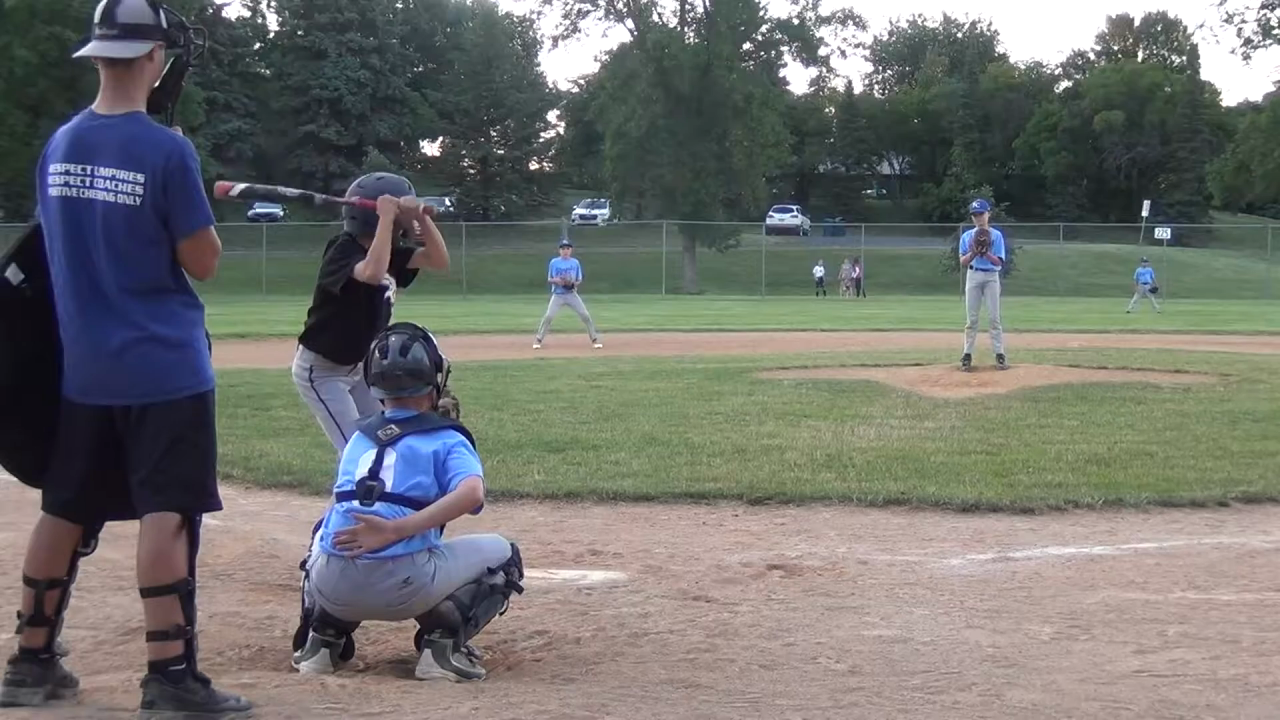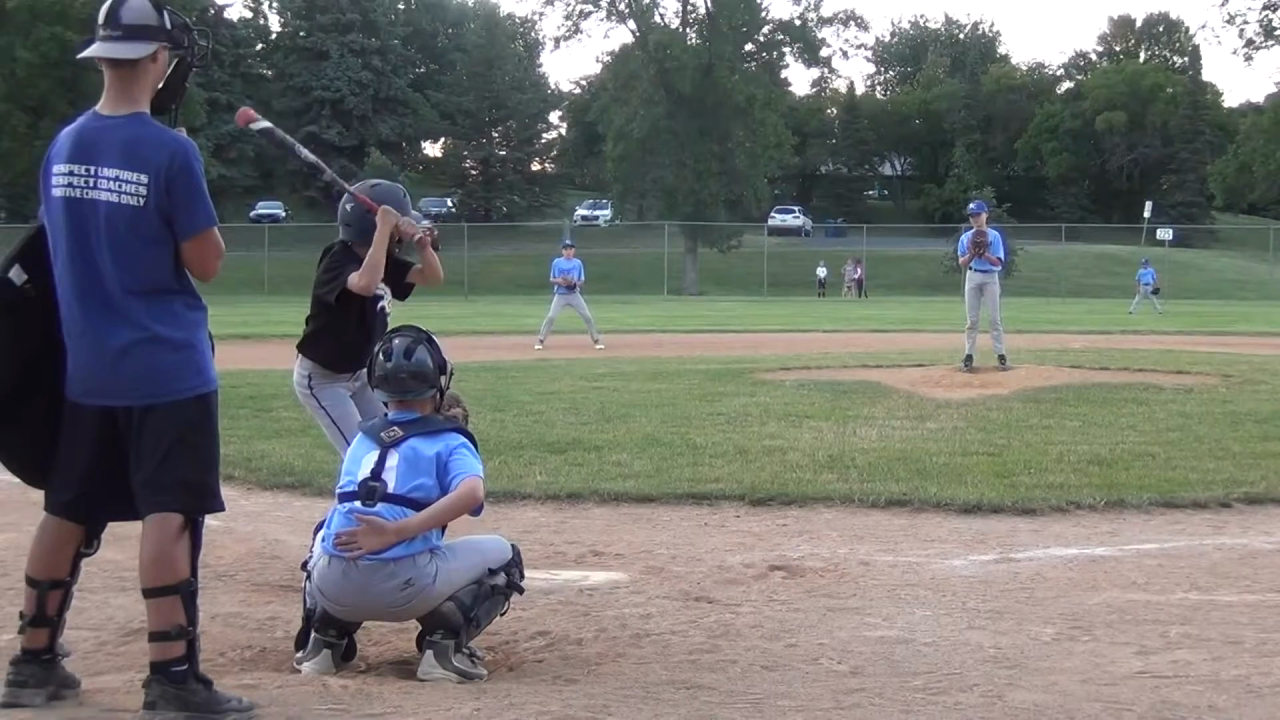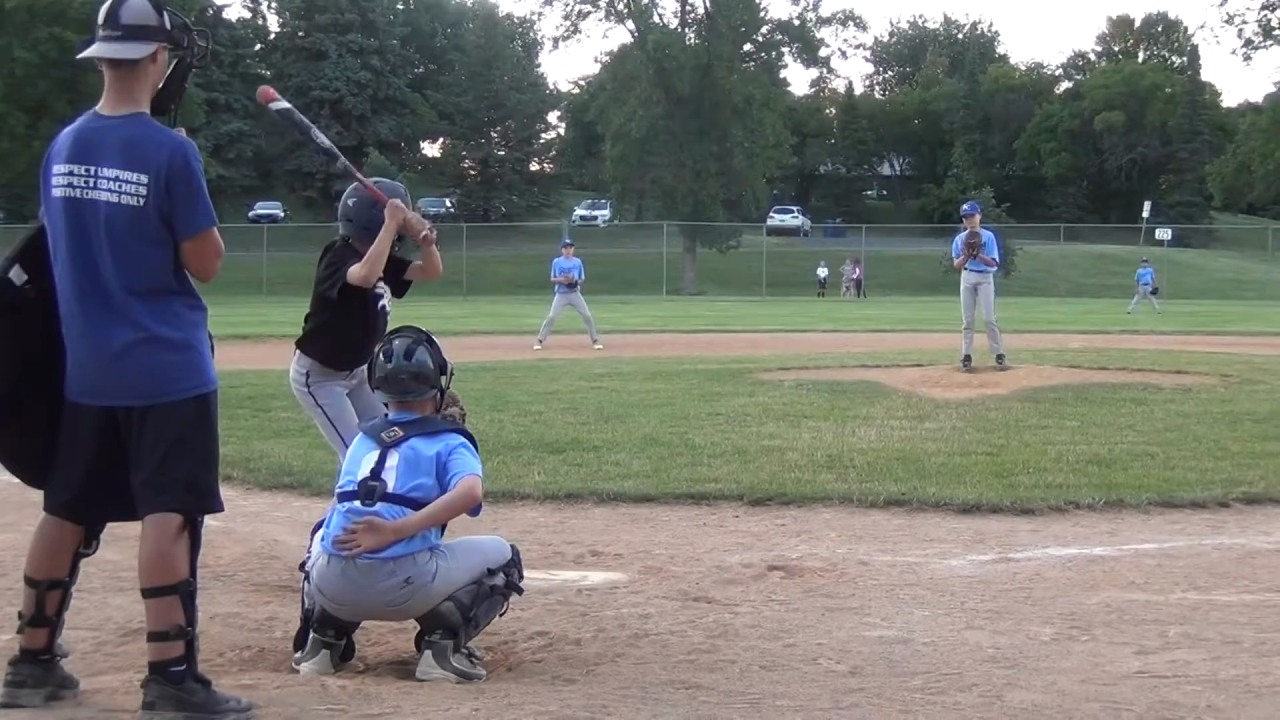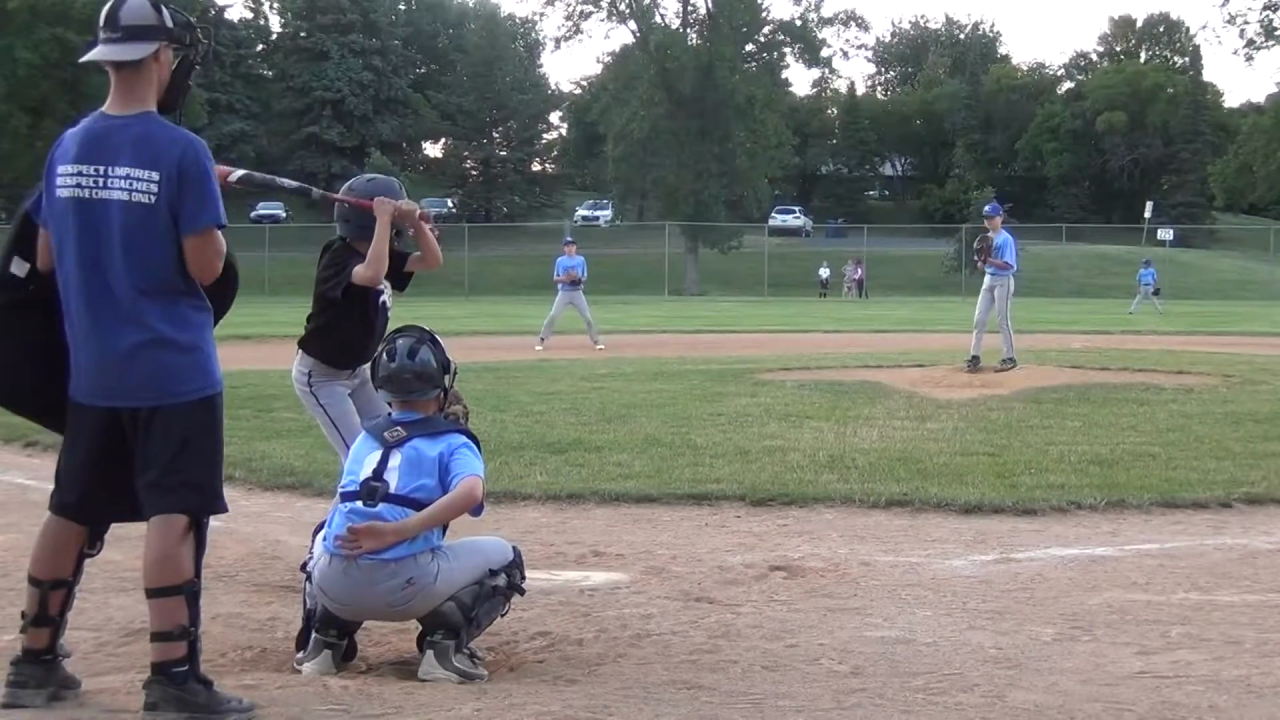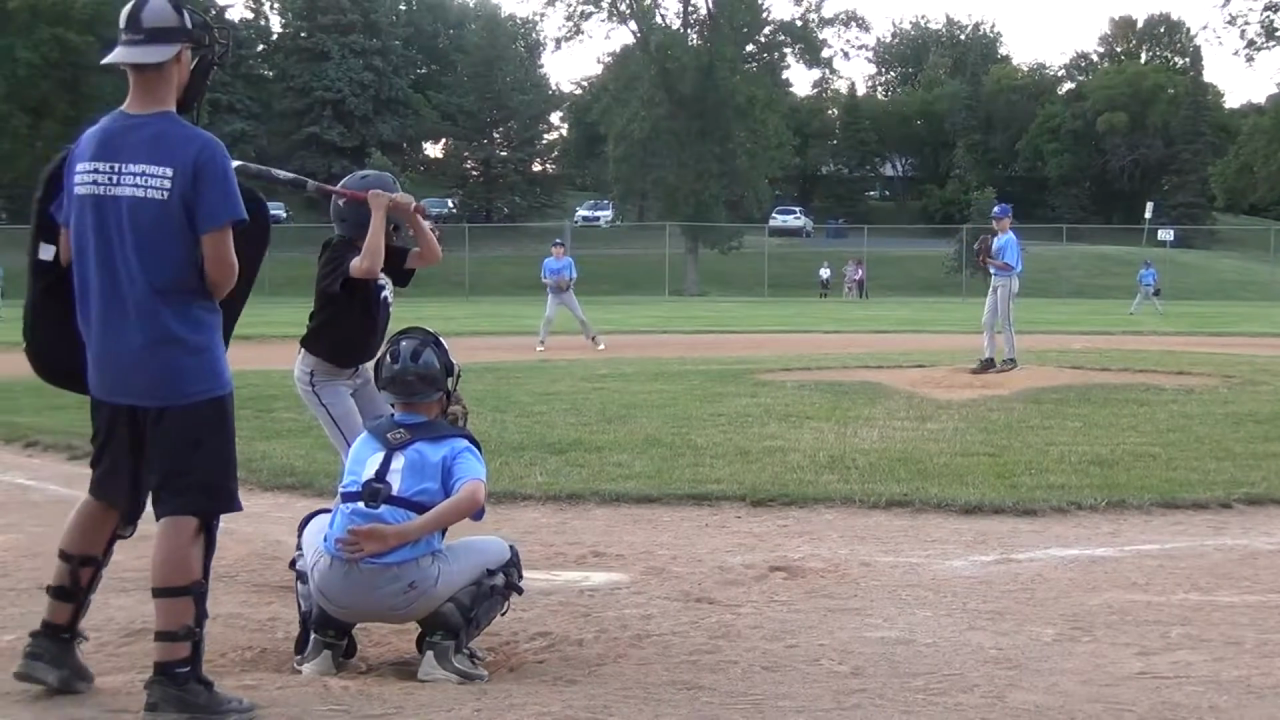
dt=0.5s
person 1, frame 1
left shoulder: (58, 145)
right shoulder: (166, 150)
right elbow: (203, 263)
left hip: (83, 367)
right hip: (164, 366)
left knee: (65, 511)
right knee: (166, 514)
person 1, frame 2
left shoulder: (62, 146)
right shoulder: (170, 151)
right elbow: (207, 264)
left hip: (86, 368)
right hip: (167, 368)
left knee: (68, 512)
right knee: (170, 515)
person 1, frame 3
left shoulder: (61, 146)
right shoulder: (169, 151)
right elbow: (205, 264)
left hip: (86, 368)
right hip: (166, 367)
left knee: (68, 512)
right knee: (168, 515)
person 1, frame 4
left shoulder: (66, 147)
right shoulder: (181, 150)
right elbow: (206, 267)
right wrist: (212, 222)
left hip: (92, 369)
right hip: (172, 367)
left knee: (72, 512)
right knee: (174, 515)
person 1, frame 5
left shoulder: (86, 145)
right shoulder: (199, 150)
left elbow: (69, 252)
right elbow: (220, 270)
right wrist: (216, 288)
left hip: (110, 364)
right hip: (183, 365)
left knee: (109, 499)
right knee: (186, 516)
left ankle: (52, 642)
person 2, frame 1
left shoulder: (359, 437)
right shoulder: (447, 438)
right elbow: (471, 493)
right wrist: (394, 531)
left hip: (332, 586)
right hip: (403, 585)
right knee: (502, 554)
left ankle: (323, 638)
right ankle: (443, 644)
person 2, frame 2
left shoulder: (362, 438)
right shoulder: (449, 440)
right elbow: (471, 493)
right wrist: (396, 532)
left hip: (333, 587)
right hip: (405, 586)
right knee: (504, 555)
left ankle: (324, 639)
right ankle: (445, 644)
person 2, frame 3
left shoulder: (362, 438)
right shoulder: (449, 441)
right elbow: (470, 492)
right wrist: (394, 531)
left hip: (333, 585)
right hip: (404, 585)
left knee: (325, 534)
right knee: (502, 556)
left ankle: (323, 640)
right ankle: (443, 645)
person 2, frame 4
left shoulder: (365, 438)
right shoulder: (452, 441)
right elbow: (470, 492)
right wrist: (396, 532)
left hip: (335, 585)
right hip: (406, 584)
left knee: (327, 534)
right knee: (505, 558)
left ankle: (326, 640)
right ankle: (446, 645)
person 2, frame 5
left shoulder: (365, 439)
right shoulder: (455, 446)
right elbow: (473, 497)
right wrist: (397, 536)
left hip: (333, 588)
right hip: (406, 590)
left knee: (317, 524)
right knee: (502, 556)
left ankle: (323, 641)
right ankle: (445, 646)
person 3, frame 1
left shoulder: (388, 250)
right shoulder: (344, 252)
left elbow: (439, 260)
right elbow: (373, 274)
left wrist: (421, 217)
right wrist: (386, 217)
left hip: (355, 366)
right hip: (320, 370)
person 3, frame 2
left shoulder: (385, 261)
right shoulder: (339, 260)
left elbow: (434, 277)
right elbow: (366, 285)
left wrist: (419, 239)
right wrist: (383, 229)
left hip: (357, 374)
right hip: (320, 378)
person 3, frame 3
left shoulder: (384, 260)
right shoulder: (340, 257)
left elbow: (432, 272)
right elbow: (366, 277)
left wrist: (424, 236)
right wrist: (391, 223)
left hip: (354, 371)
right hip: (317, 376)
person 3, frame 4
left shoulder: (382, 254)
right shoulder: (339, 257)
left elbow: (433, 262)
right elbow: (373, 276)
left wrist: (416, 221)
right wrist: (384, 219)
left hip: (356, 371)
right hip: (320, 375)
person 3, frame 5
left shoulder: (384, 252)
right shoulder: (339, 253)
left elbow: (432, 257)
right elbow: (369, 268)
left wrist: (412, 216)
right wrist: (379, 212)
left hip: (357, 370)
right hip: (322, 374)
